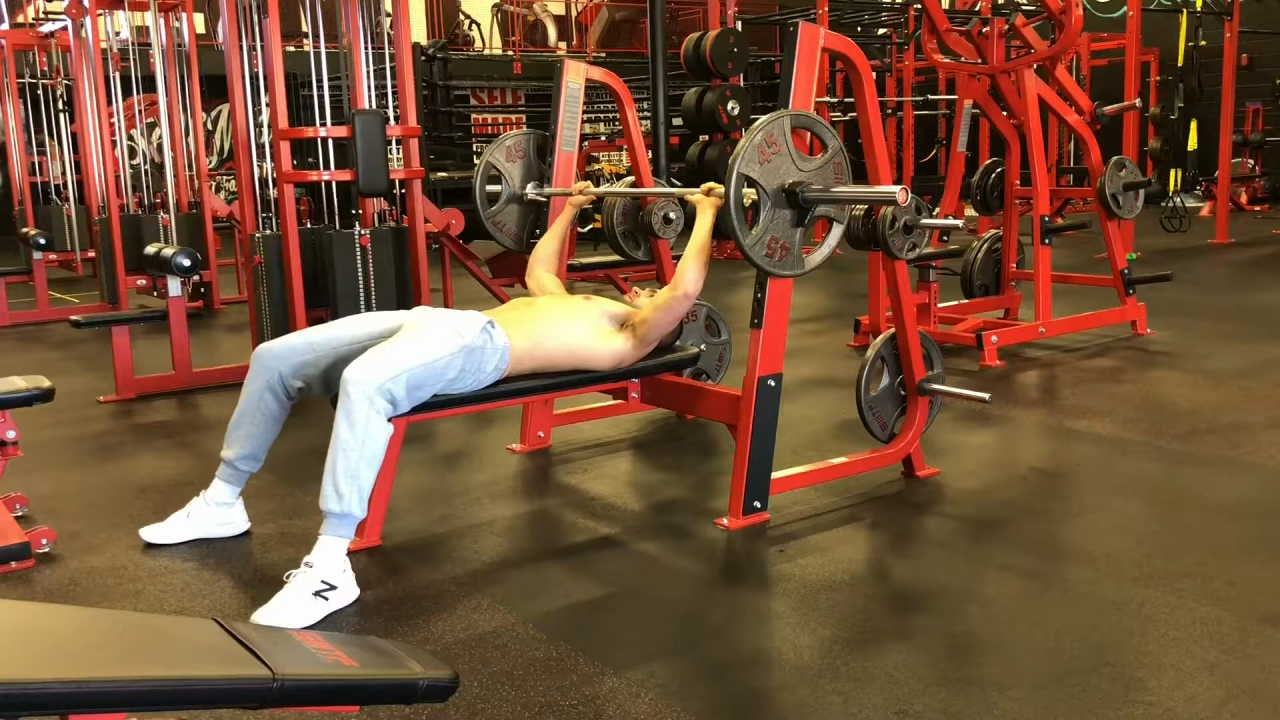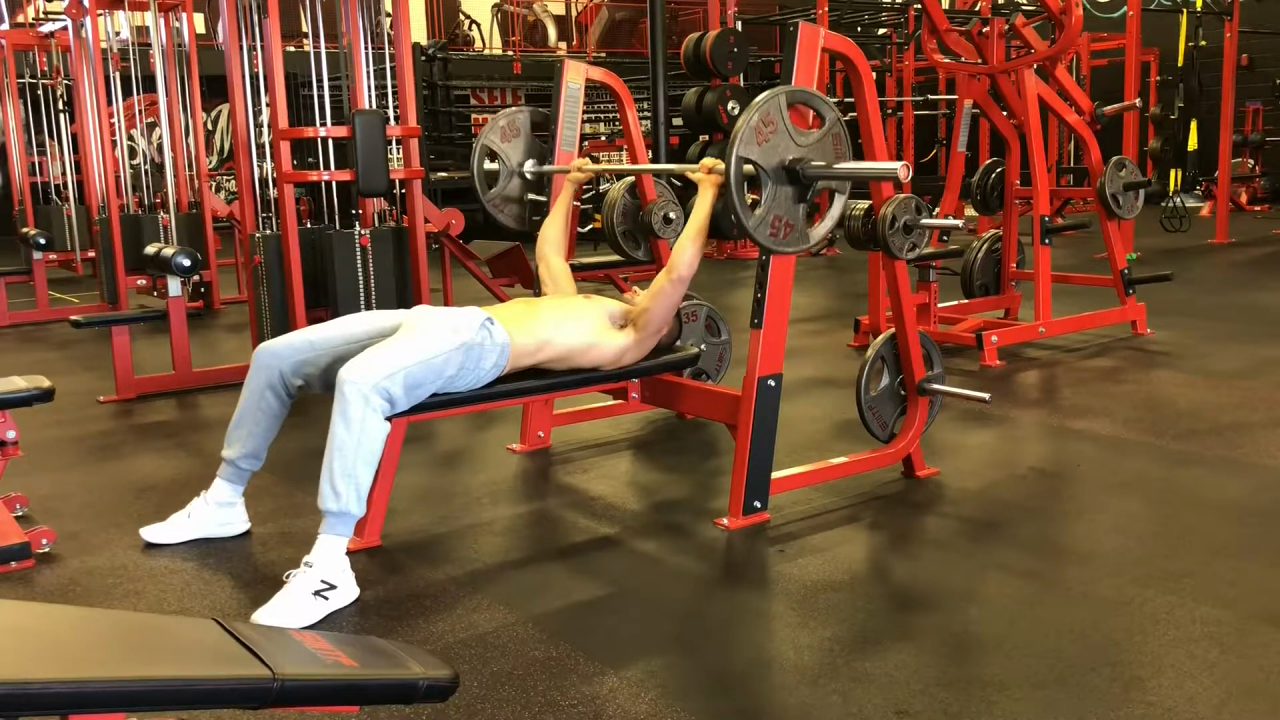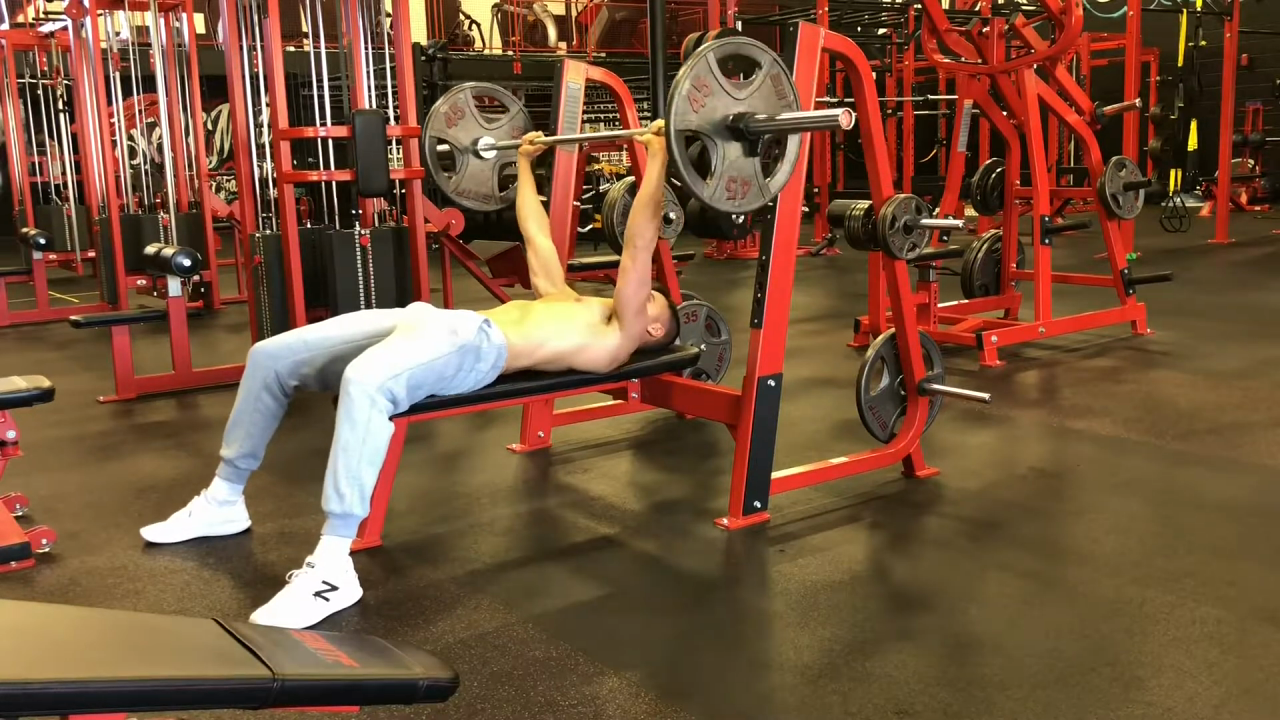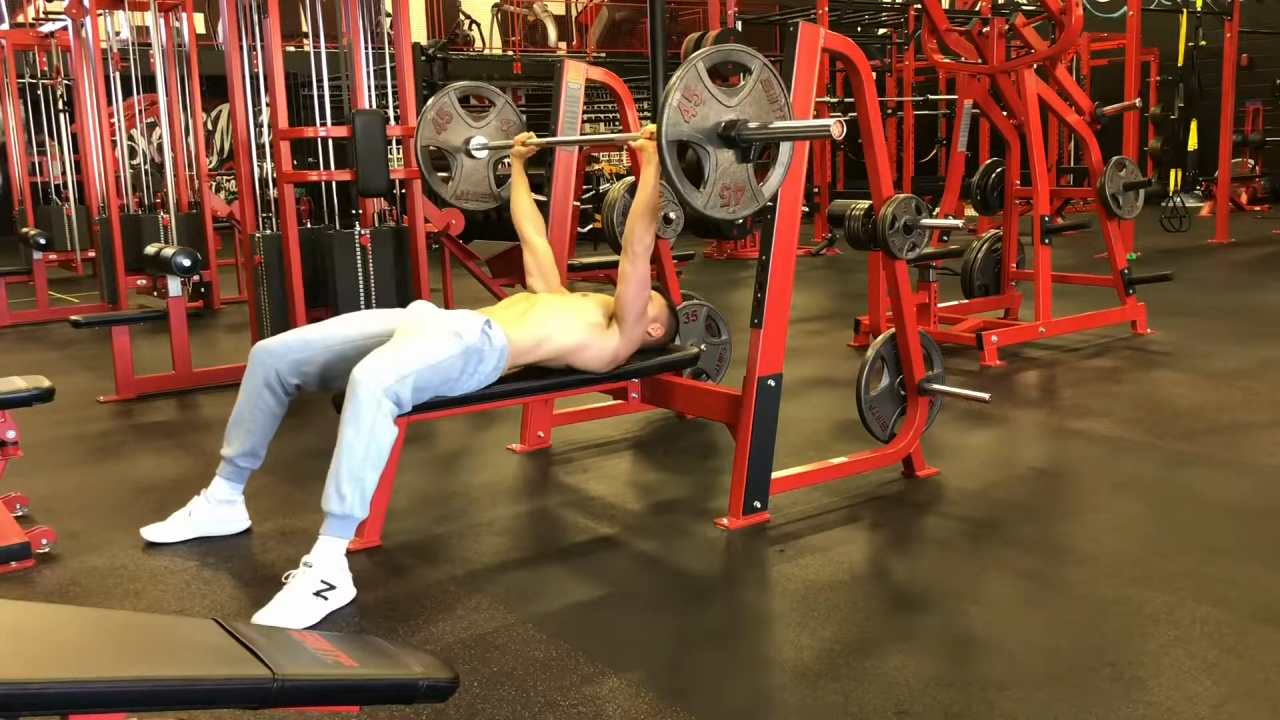
dt=1s
person 1, frame 1
left shoulder: (628, 339)
right shoulder: (583, 307)
left elbow: (684, 290)
right elbow: (537, 272)
left wrist: (706, 215)
right wrist: (570, 208)
left hip: (481, 344)
right hip: (439, 320)
left knee: (364, 383)
right knee: (273, 358)
left ankle: (330, 567)
right ankle: (222, 501)
person 1, frame 2
left shoulder: (627, 340)
right shoulder: (578, 308)
left elbow: (679, 272)
right elbow: (549, 252)
left wrist: (707, 192)
right wrist: (568, 188)
left hip: (480, 342)
right hip: (437, 318)
left knee: (360, 383)
right knee: (275, 357)
left ankle: (330, 567)
right ankle: (225, 500)
person 1, frame 3
left shoulder: (618, 339)
right shoulder: (567, 302)
left elbow: (638, 246)
right elbow: (537, 239)
left wrist: (657, 158)
right wrist: (525, 164)
left hip: (476, 345)
right hip: (432, 319)
left knee: (365, 384)
right knee: (272, 356)
left ankle: (332, 567)
right ankle: (224, 499)
person 1, frame 4
left shoulder: (618, 340)
right shoulder: (565, 302)
left elbow: (637, 251)
right elbow: (533, 237)
left wrist: (651, 165)
right wrist: (517, 163)
left hip: (478, 343)
right hip: (430, 318)
left knee: (373, 384)
right knee: (273, 355)
left ankle: (328, 566)
right ankle: (224, 498)
